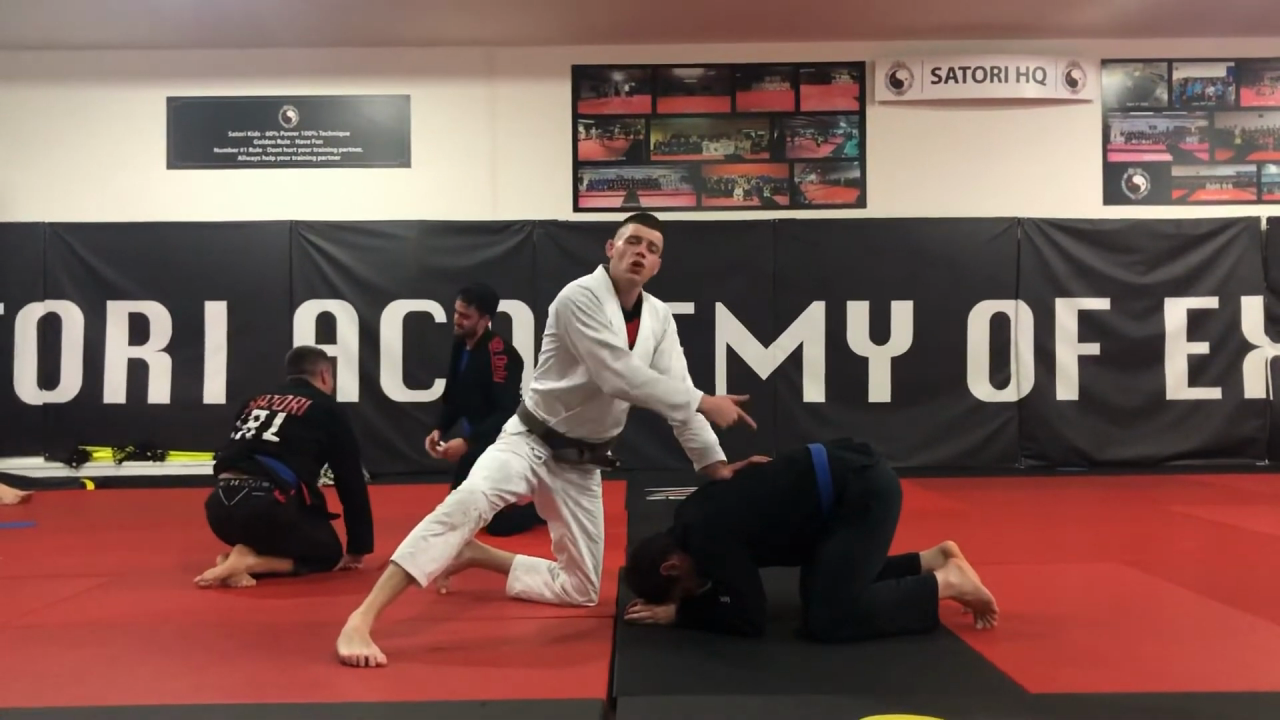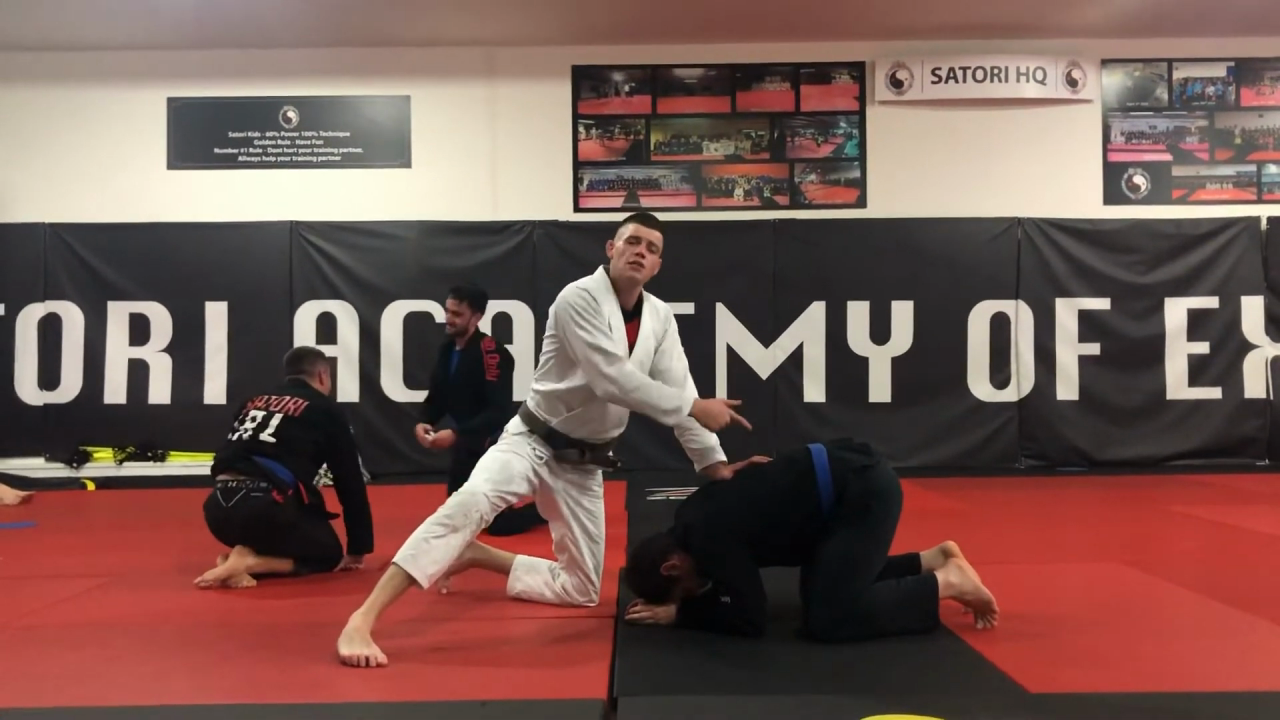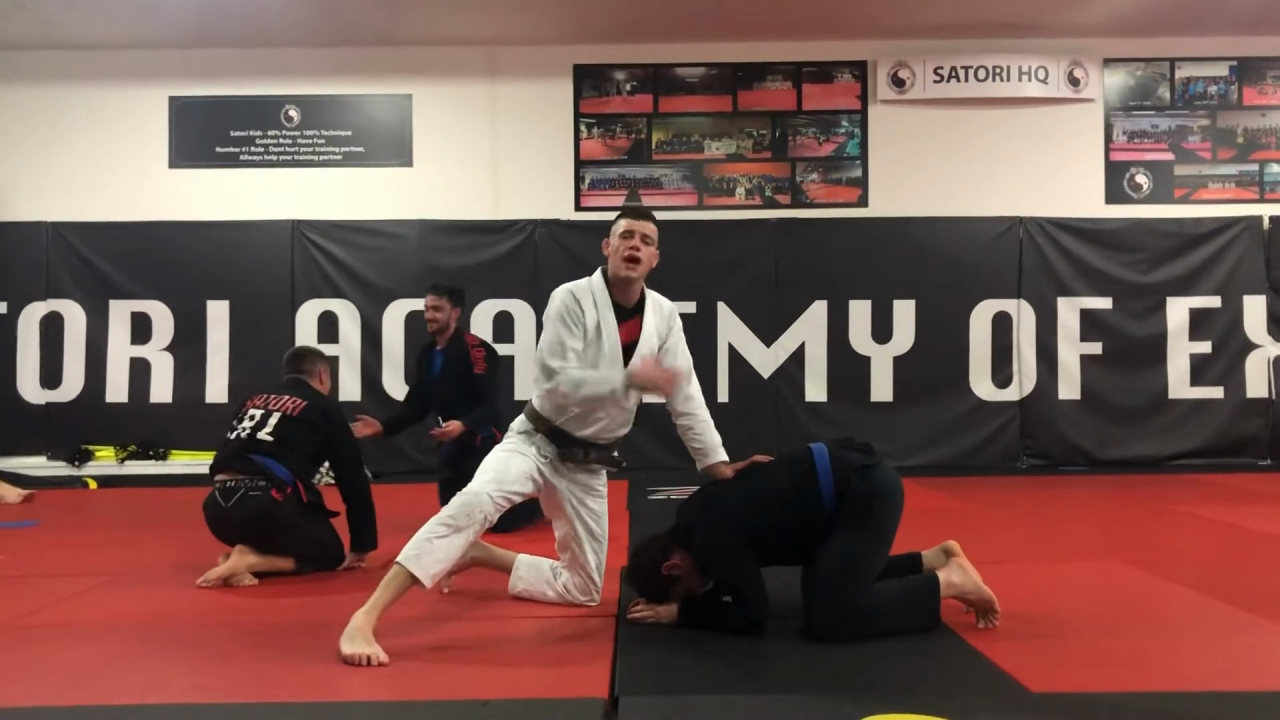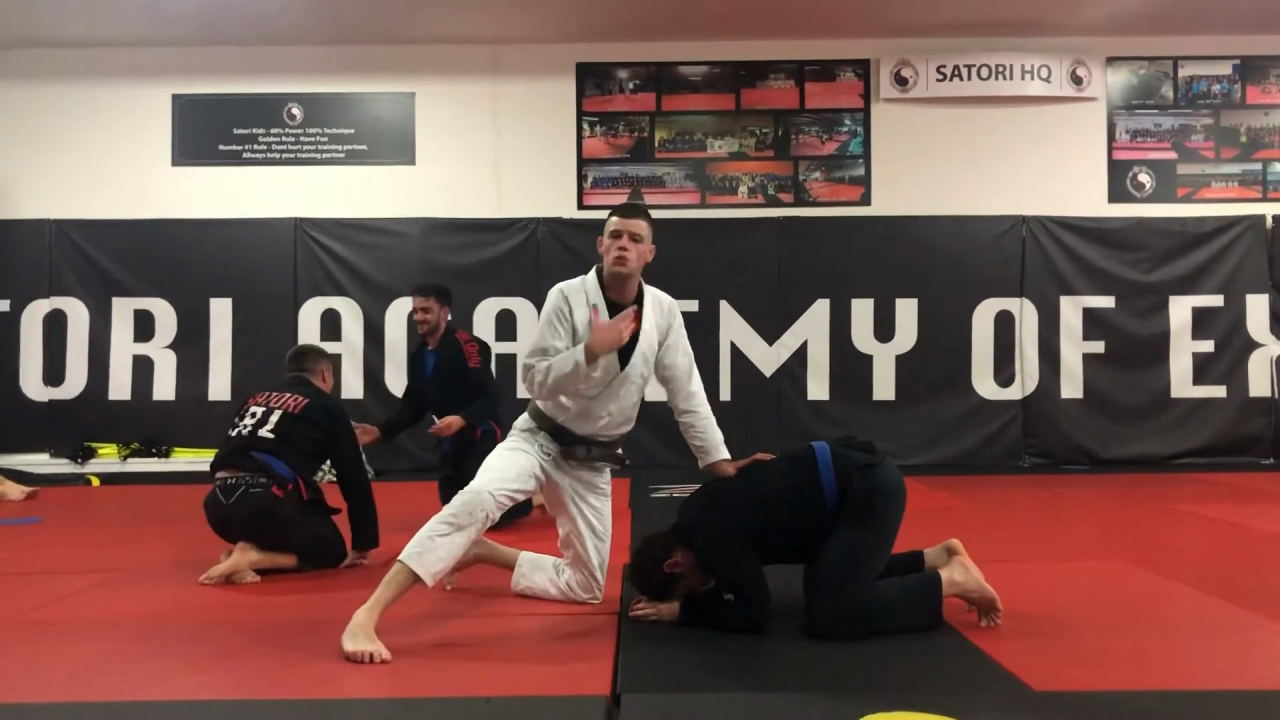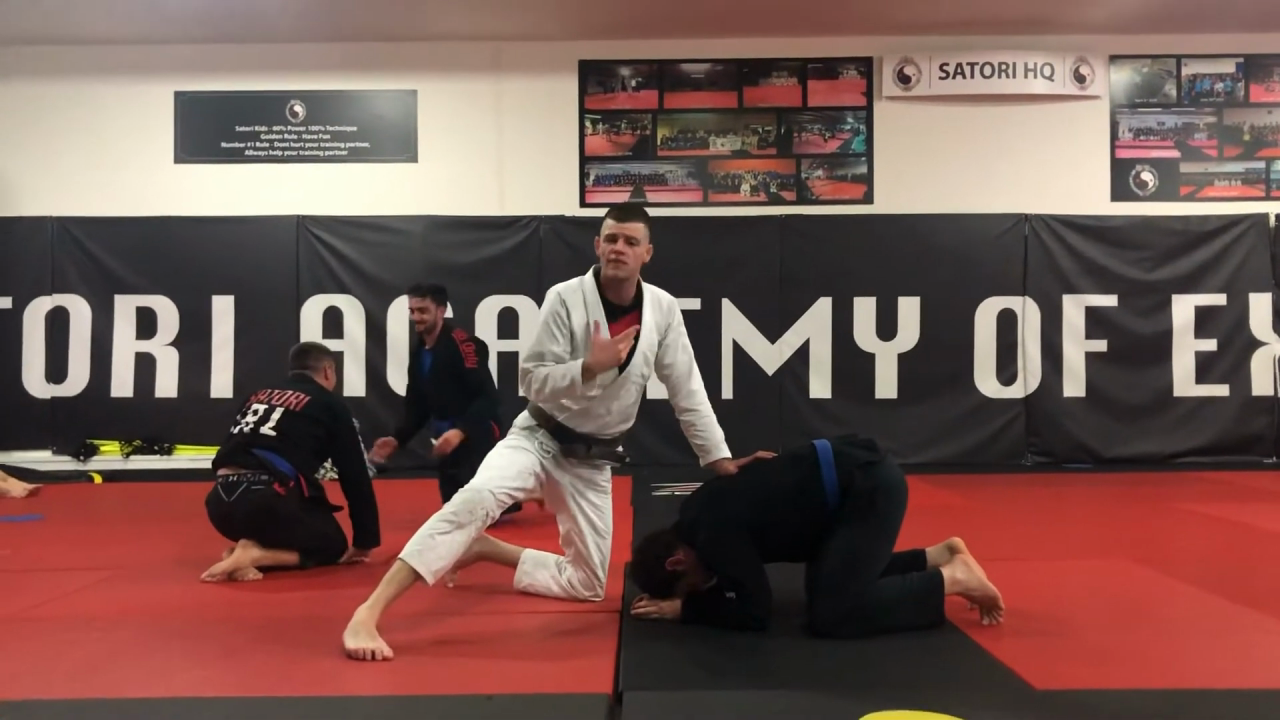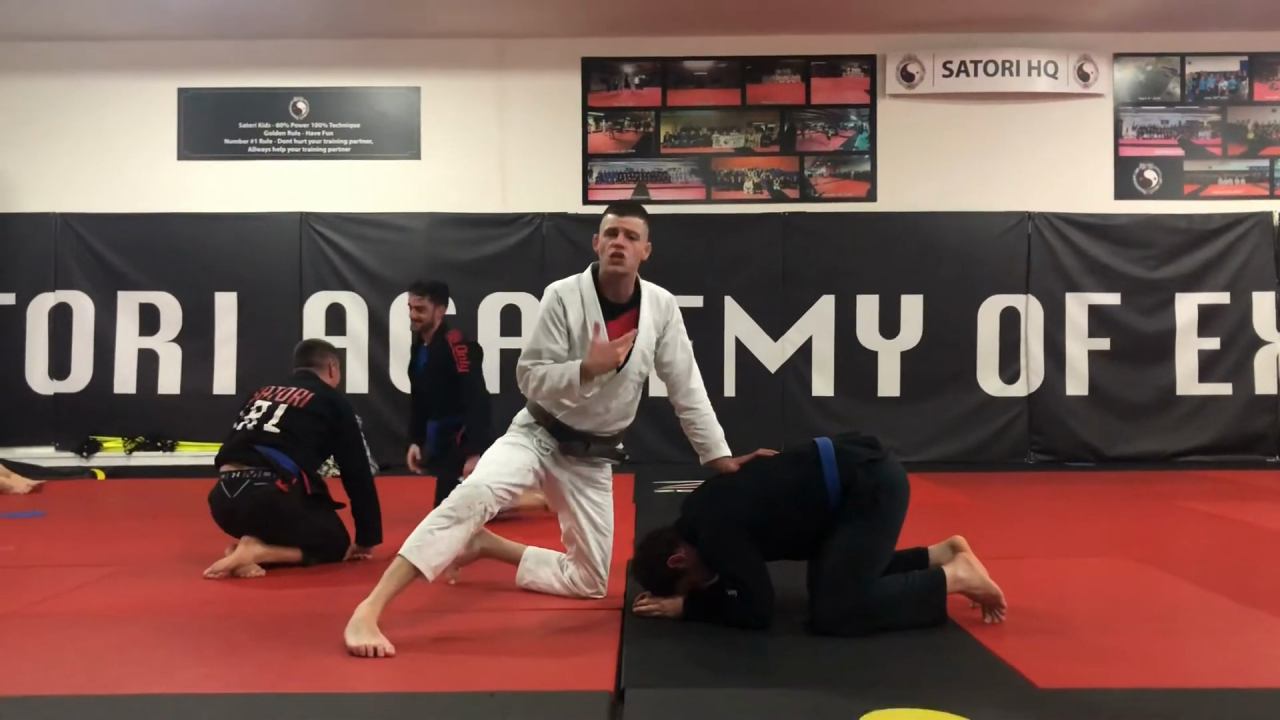
dt=0.2s
person 1, frame 1
left shoulder: (659, 317)
right shoulder: (580, 297)
left elbow: (675, 388)
right elbow: (622, 376)
left wrist: (716, 465)
right wrist: (703, 403)
left hip: (581, 462)
right hip: (531, 441)
left knee: (582, 589)
right knee: (468, 502)
left ankle: (473, 555)
right ankle: (361, 620)
person 1, frame 2
left shoulder: (660, 317)
right shoulder: (580, 298)
left elbow: (680, 393)
right elbow: (611, 380)
left wrist: (717, 466)
right wrist: (698, 410)
left hip: (583, 463)
right hip: (534, 441)
left knee: (582, 591)
right knee: (471, 503)
left ankle: (475, 555)
right ankle: (362, 620)
person 1, frame 3
left shoulder: (662, 314)
right shoulder: (573, 298)
left elbow: (686, 395)
right elbow: (556, 383)
left wrist: (719, 464)
right wrist: (630, 379)
left hip: (588, 463)
right hip: (538, 440)
left knee: (584, 589)
right knee: (475, 503)
left ankle: (476, 555)
right ankle: (364, 620)
person 1, frame 4
left shoulder: (663, 310)
right shoulder: (568, 297)
left elbow: (687, 393)
right elbow: (535, 378)
left wrist: (721, 462)
right wrist: (592, 352)
left hip: (592, 461)
right hip: (540, 439)
left knee: (587, 587)
right knee: (476, 502)
left ankle: (480, 553)
right ankle: (367, 616)
person 1, frame 5
left shoulder: (663, 309)
right shoulder: (566, 299)
left elbow: (687, 390)
right elbow: (533, 381)
left wrist: (721, 461)
right wrist: (591, 367)
left hip: (592, 459)
right hip: (541, 438)
left knee: (588, 585)
right knee: (477, 499)
left ankle: (483, 549)
right ankle: (368, 614)
person 1, frame 6
left shoulder: (662, 306)
right shoulder: (564, 296)
left elbow: (687, 389)
right elbow: (531, 379)
left wrist: (722, 459)
right wrist: (588, 368)
left hip: (592, 456)
right hip: (539, 434)
left knee: (590, 583)
right knee: (475, 495)
left ankle: (484, 546)
right ankle: (369, 610)
person 2, frame 1
left shoulder: (707, 537)
right shoulder: (691, 519)
left elbow: (750, 618)
right elbow: (732, 586)
left wrist: (676, 611)
right wrist: (666, 599)
left hip: (865, 490)
right hip: (850, 478)
left knee: (826, 619)
right knee: (820, 588)
left ankle: (946, 582)
right ankle: (935, 559)
person 2, frame 2
left shoulder: (708, 538)
right shoulder: (692, 519)
left elbow: (750, 618)
right elbow: (733, 587)
left wrist: (677, 611)
right wrist: (676, 600)
left hip: (865, 490)
right hip: (850, 478)
left knee: (826, 619)
right knee: (819, 589)
left ankle: (946, 582)
right ankle: (935, 559)
person 2, frame 3
left shoulder: (710, 537)
right shoulder: (694, 518)
left elbow: (752, 616)
right elbow: (737, 586)
left wrist: (678, 610)
right wrist: (682, 599)
left hip: (867, 490)
right hip: (852, 478)
left knee: (827, 618)
right knee: (824, 586)
left ankle: (948, 581)
right ankle: (937, 558)
person 2, frame 4
left shoulder: (711, 535)
right shoulder: (696, 516)
left elbow: (753, 614)
right elbow: (739, 584)
left wrist: (680, 608)
right wrist: (682, 597)
left hip: (868, 489)
right hip: (854, 476)
left knee: (829, 616)
right knee: (824, 585)
left ankle: (950, 580)
right ankle: (939, 556)
person 2, frame 5
left shoulder: (713, 533)
right shoulder: (696, 515)
left elbow: (755, 612)
right elbow: (741, 582)
left wrist: (681, 606)
right wrist: (687, 595)
left hip: (870, 486)
right hip: (856, 474)
left knee: (831, 614)
right knee: (825, 583)
left ankle: (951, 578)
right ankle: (941, 555)
person 2, frame 6
left shoulder: (714, 530)
right shoulder: (699, 512)
left elbow: (757, 610)
right elbow: (743, 581)
left wrist: (684, 604)
right wrist: (677, 592)
left hip: (872, 484)
right hip: (858, 472)
left knee: (832, 612)
right knee: (827, 582)
left ankle: (954, 577)
right ankle: (943, 554)
person 3, frame 1
left shoulder: (500, 354)
right shoulder: (460, 347)
left elbow: (506, 412)
right elbow: (453, 398)
left wrist: (466, 441)
right wrist: (439, 429)
left hip: (499, 442)
right hip: (475, 441)
left knee: (498, 523)
person 3, frame 2
left shoulder: (489, 352)
right shoulder: (447, 349)
left elbow: (498, 411)
right elbow: (436, 397)
left wrist: (453, 434)
right wrist: (425, 422)
left hip: (488, 444)
right hip: (464, 445)
left knee: (500, 524)
person 3, frame 3
left shoulder: (474, 349)
right shoulder: (427, 354)
left elbow: (490, 404)
right elbow: (417, 404)
left wrist: (463, 425)
right wrist: (383, 426)
left hip: (481, 442)
right hip: (454, 446)
left knee: (497, 520)
person 3, frame 4
left shoulder: (466, 345)
right shoulder: (419, 355)
left elbow: (490, 397)
right elbow: (412, 406)
left wrist: (462, 419)
right wrist: (381, 431)
left hip: (479, 437)
right hip: (451, 441)
left ankle: (534, 497)
person 3, frame 5
left shoulder: (463, 344)
right shoulder: (419, 352)
left elbow: (488, 397)
right elbow: (417, 405)
left wrist: (459, 432)
right wrist: (397, 438)
left hip: (477, 436)
right hip: (449, 441)
person 3, frame 6
left shoulder: (456, 345)
right shoulder: (420, 347)
left elbow: (477, 401)
right elbow: (419, 402)
left wrist: (474, 453)
right wrist: (415, 441)
left hip: (462, 438)
right hip: (443, 438)
left ankle: (519, 499)
person 4, frame 1
left shoulder: (256, 402)
right shoulder: (328, 410)
right elbow: (351, 482)
right wrist: (357, 548)
left hip: (222, 505)
right hip: (267, 505)
right knee: (328, 554)
left ankle: (243, 556)
right ankle: (248, 562)
person 4, frame 2
left shoulder: (254, 402)
right shoulder: (326, 410)
right elbow: (350, 481)
right wrist: (357, 549)
left hip: (220, 507)
right hip: (266, 506)
right knee: (329, 555)
left ankle: (244, 556)
right ankle: (248, 562)
person 4, frame 3
left shoulder: (253, 402)
right shoulder: (325, 409)
right elbow: (353, 480)
right wrist: (361, 546)
left hip: (219, 506)
right hip: (265, 504)
right knee: (330, 553)
left ankle: (246, 555)
right ankle: (249, 561)
person 4, frame 4
left shoulder: (256, 400)
right shoulder: (327, 407)
right elbow: (354, 478)
right wrist: (363, 544)
left hip: (221, 504)
right hip: (266, 501)
left knee: (291, 538)
right knee: (332, 551)
left ankle: (244, 553)
right ankle: (252, 558)
person 4, frame 5
left shoulder: (258, 397)
right shoulder: (330, 405)
right elbow: (356, 476)
right wrist: (364, 542)
left hip: (222, 501)
right hip: (268, 499)
right knee: (333, 547)
left ankle: (246, 551)
right ankle: (254, 555)
person 4, frame 6
left shoulder: (261, 393)
right shoulder: (333, 402)
right elbow: (358, 473)
right wrist: (366, 539)
left hip: (225, 497)
right hip: (271, 495)
right knee: (336, 544)
left ankle: (249, 547)
right ankle: (256, 551)
